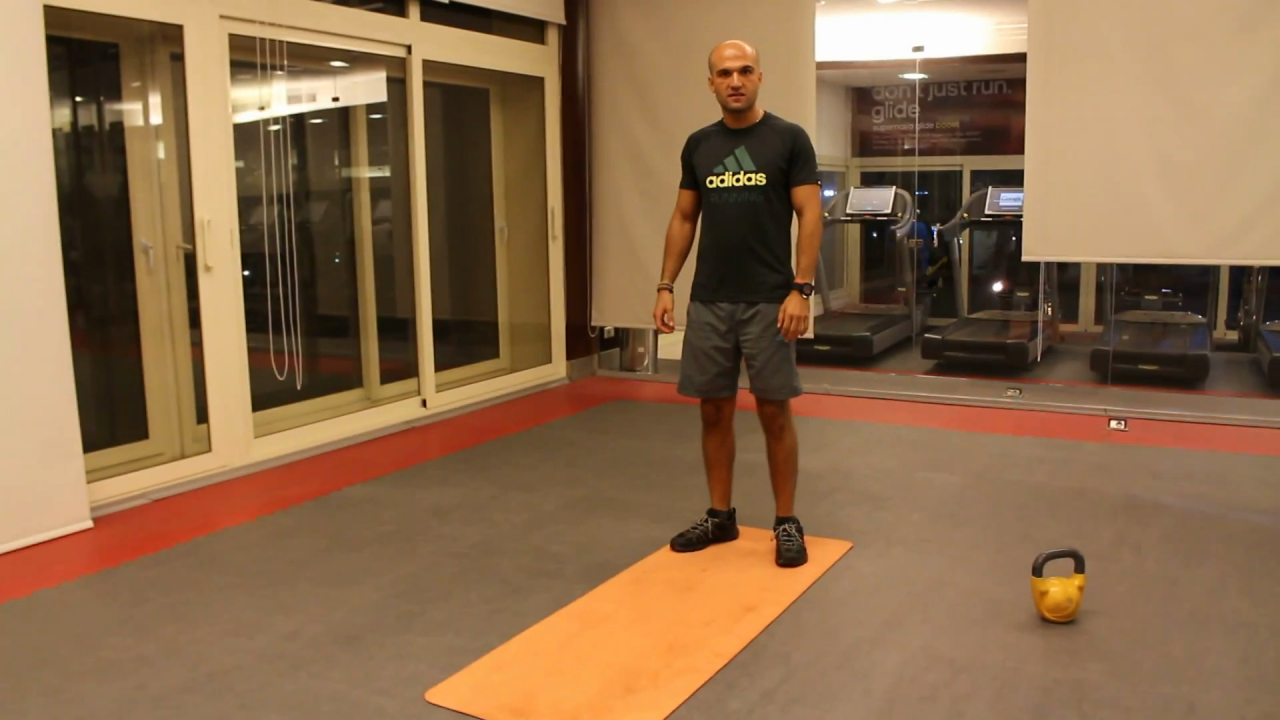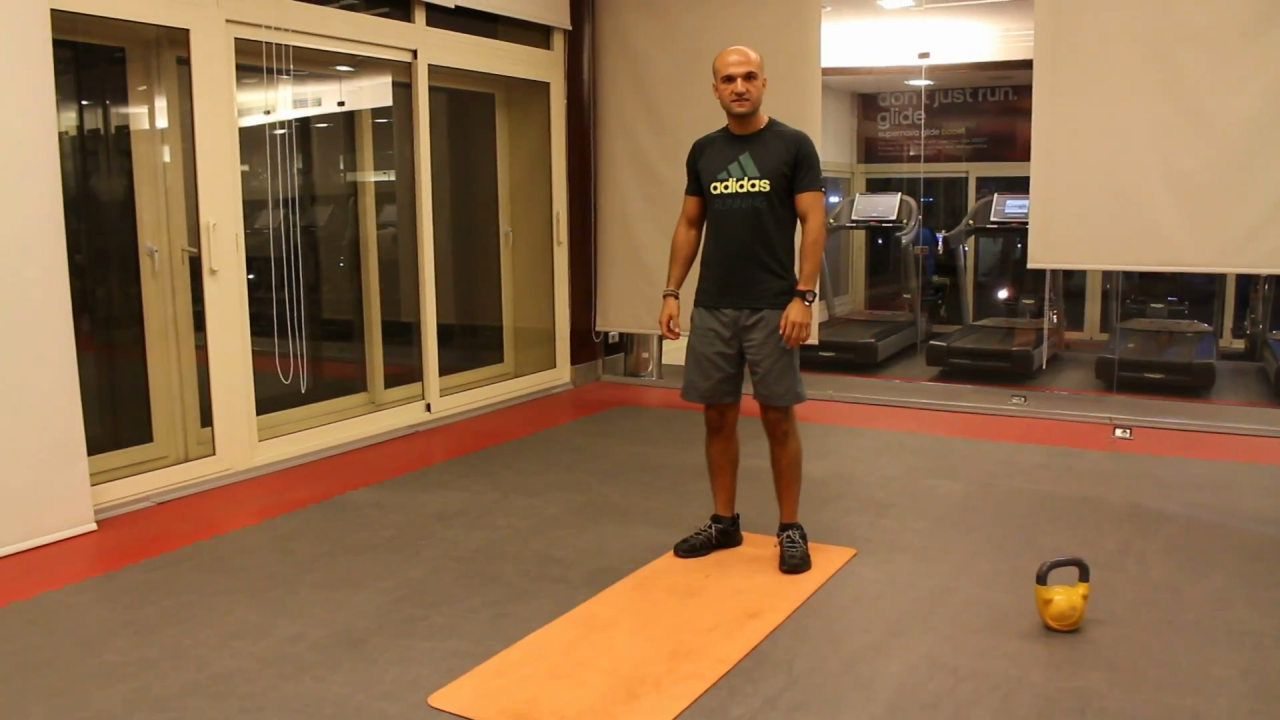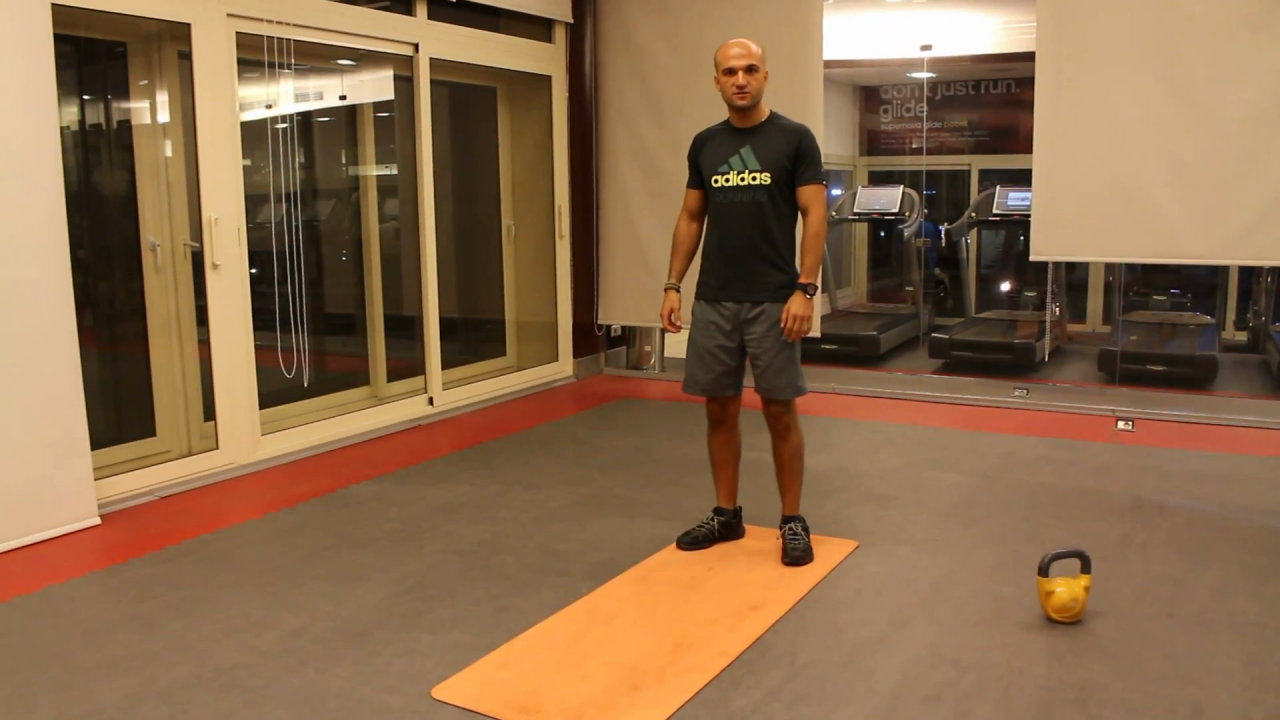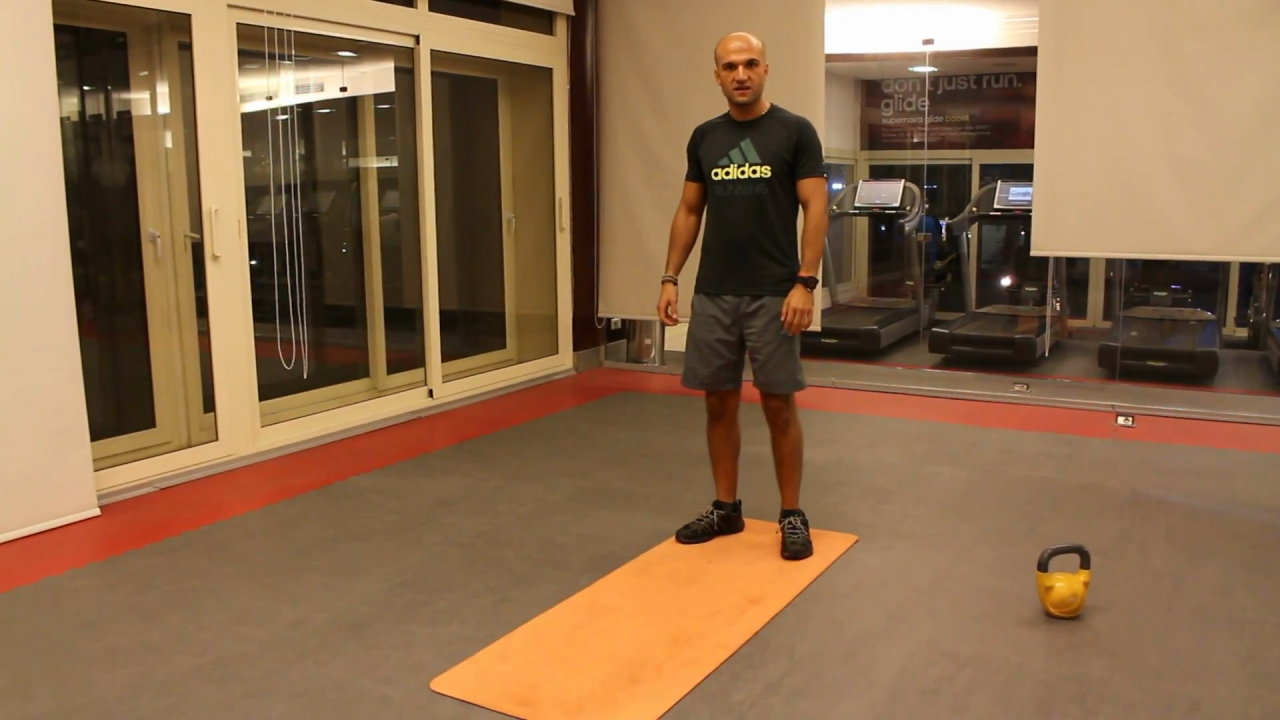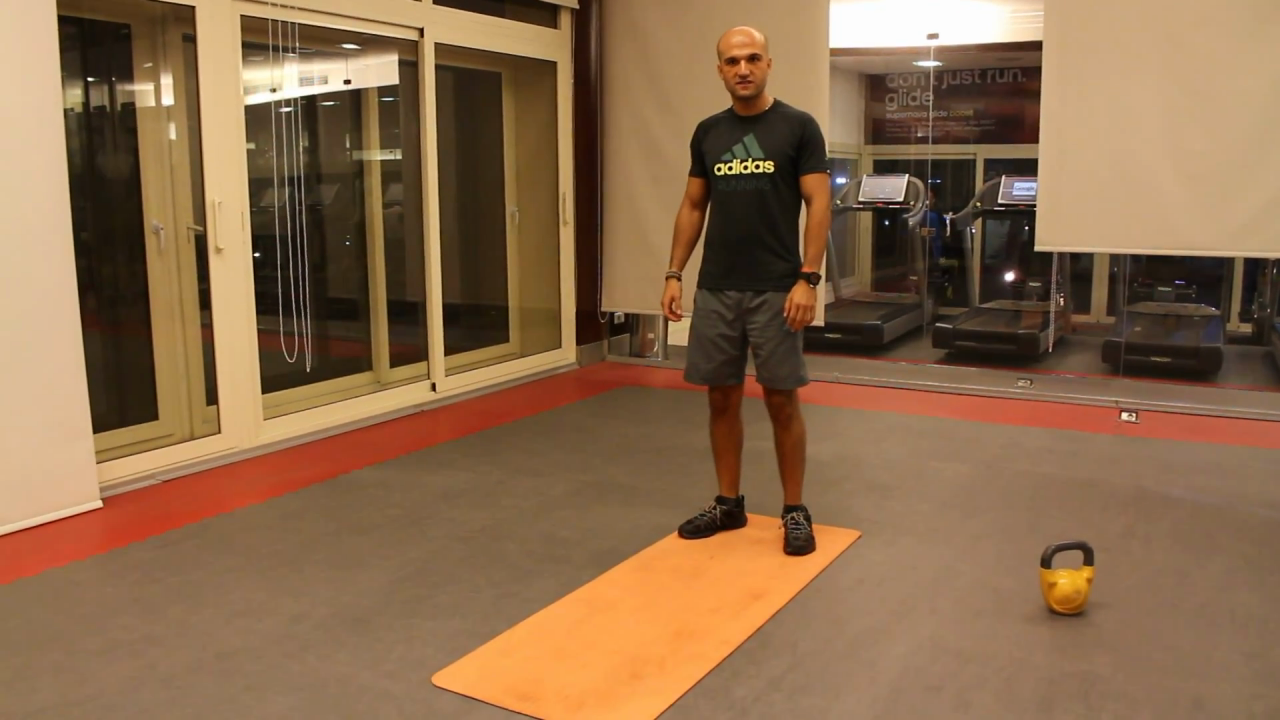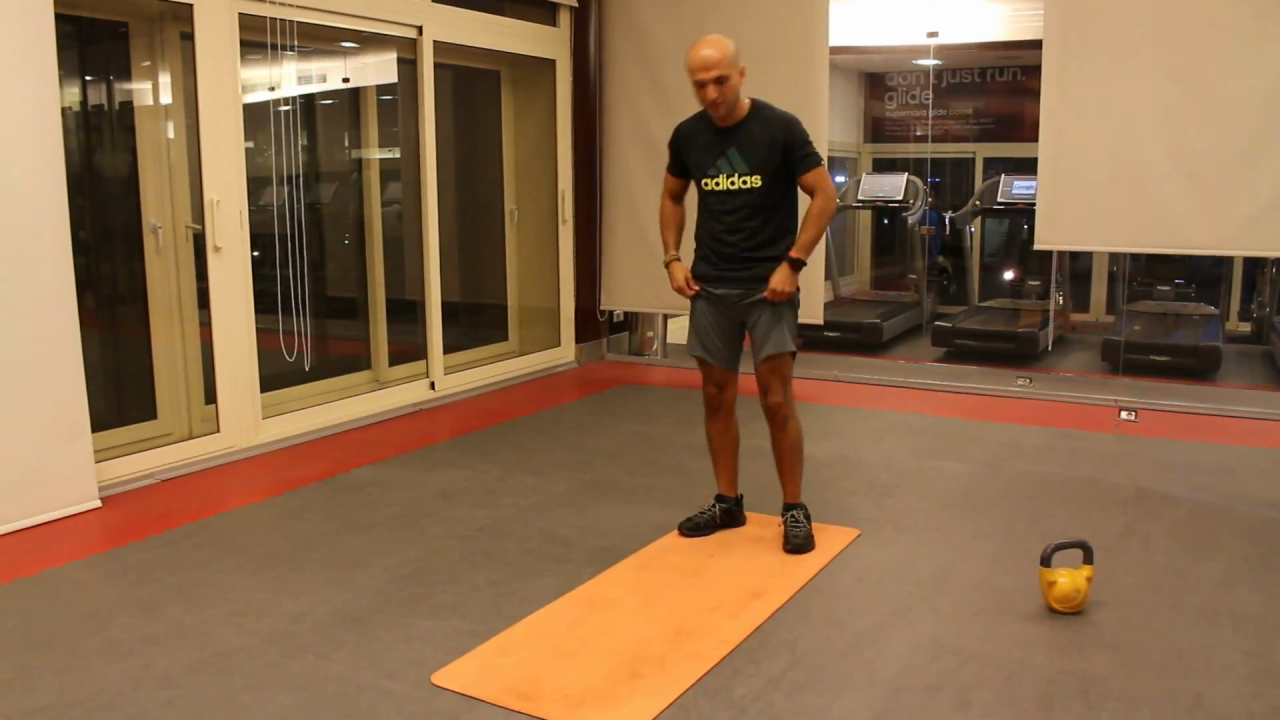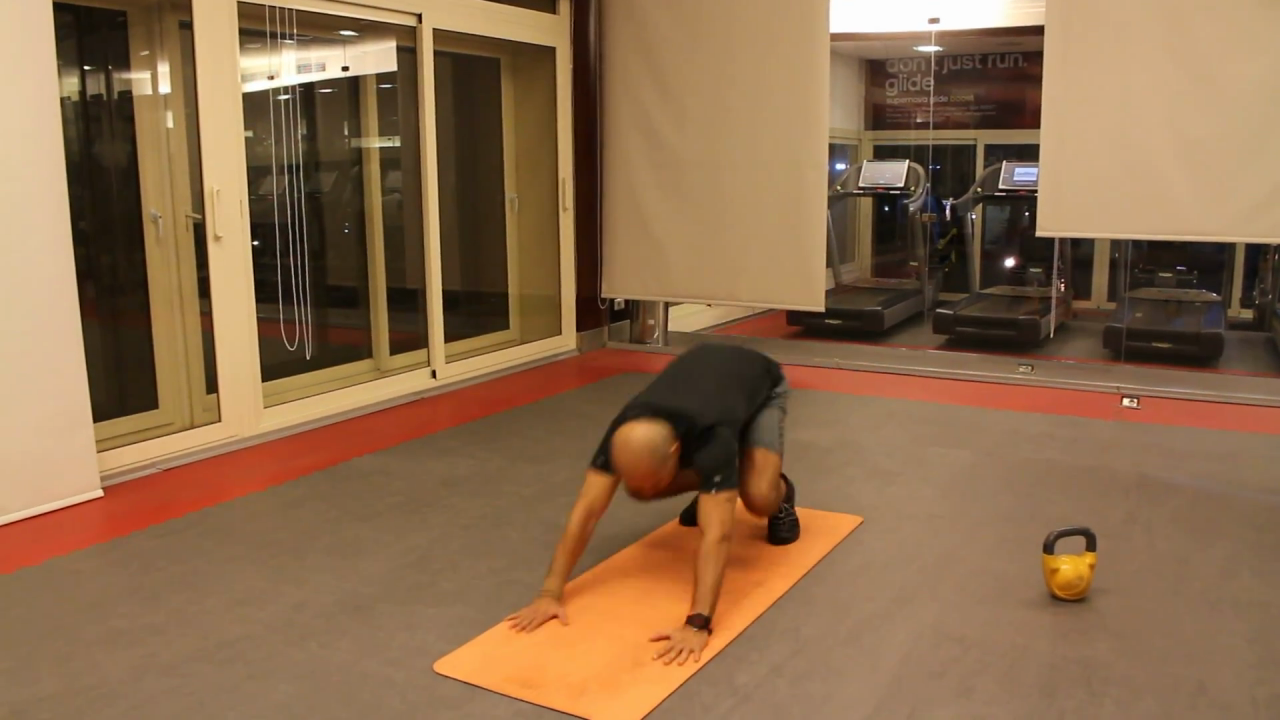
dt=0.7s
person 1, frame 1
left shoulder: (789, 139)
right shoulder: (698, 144)
left elbow: (810, 215)
right elbow: (684, 218)
left wrist: (801, 289)
right wrist: (665, 286)
left hip: (768, 301)
right hip: (708, 301)
left knee: (774, 410)
right knee: (714, 409)
left ankle: (787, 522)
right ankle: (720, 515)
person 1, frame 2
left shoulder: (793, 145)
right shoulder: (703, 151)
left elbow: (813, 222)
right elbow: (689, 224)
left wrist: (803, 296)
right wrist: (671, 293)
left hip: (771, 307)
right hip: (712, 307)
left knee: (778, 417)
right knee: (717, 415)
left ankle: (790, 528)
right ankle: (723, 521)
person 1, frame 3
left shoulder: (794, 138)
right shoulder: (704, 144)
left elbow: (814, 216)
right elbow: (690, 218)
left wrist: (804, 289)
right wrist: (672, 285)
left hip: (773, 300)
right hip: (713, 300)
left knee: (780, 409)
right knee: (719, 408)
left ankle: (793, 521)
right ankle: (726, 514)
person 1, frame 4
left shoulder: (795, 131)
right shoulder: (704, 137)
left elbow: (816, 209)
right elbow: (689, 210)
left wrist: (805, 283)
right wrist: (669, 277)
left hip: (773, 294)
right hip: (713, 294)
left knee: (779, 404)
right knee: (719, 402)
left ankle: (792, 515)
right ankle: (726, 507)
person 1, frame 5
left shoulder: (798, 126)
right shoulder: (707, 132)
left elbow: (819, 204)
right elbow: (693, 206)
left wrist: (808, 279)
right wrist: (673, 273)
left hip: (775, 289)
right hip: (715, 289)
left knee: (781, 400)
right knee: (721, 397)
left ankle: (794, 510)
right ankle: (728, 503)
person 1, frame 6
left shoulder: (781, 128)
right shoulder: (686, 136)
left elbow: (825, 195)
right elbow: (671, 198)
left wrist: (792, 263)
right wrist: (673, 258)
left hip: (769, 283)
right hip: (711, 284)
left knee: (776, 398)
right knee: (716, 394)
left ankle: (794, 508)
right ankle: (727, 501)
person 1, frame 7
left shoulder: (712, 437)
right shoulder: (628, 437)
left elbow: (716, 536)
right elbow: (585, 512)
left wrist: (697, 624)
right wrist: (551, 592)
left hip: (762, 388)
left knee: (758, 495)
right knee: (640, 487)
left ankle: (782, 495)
right ankle: (713, 492)
